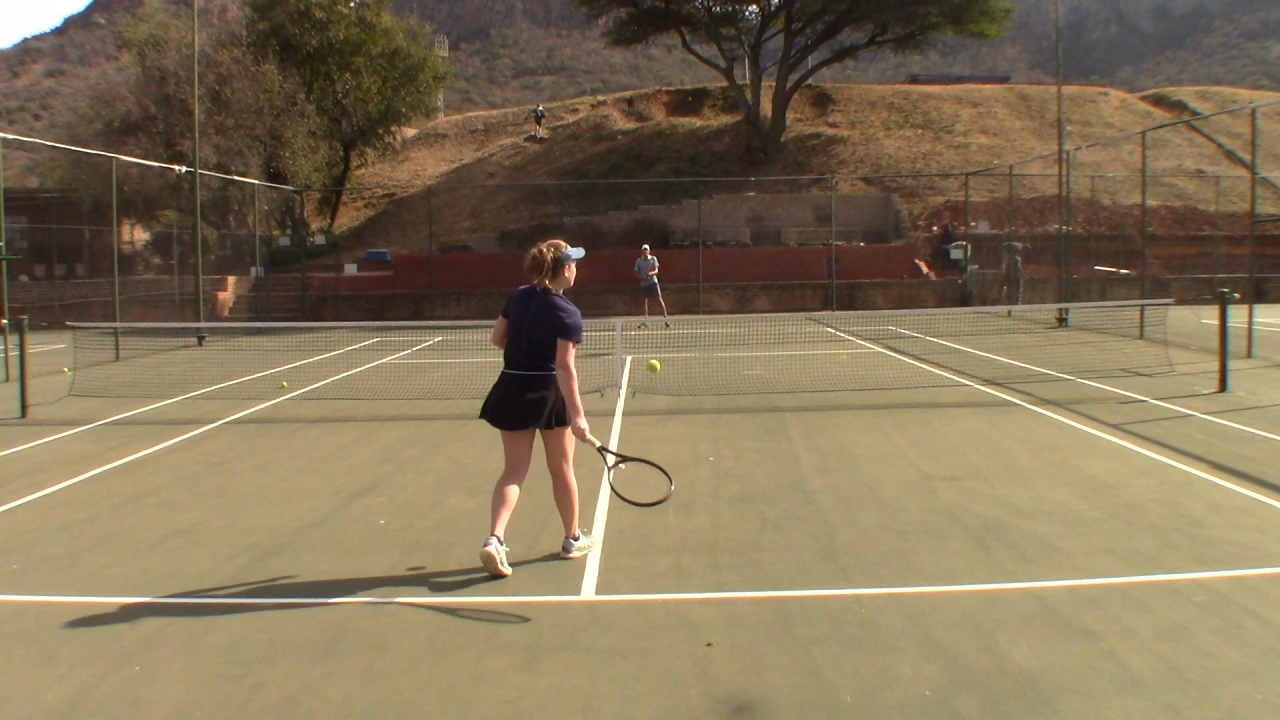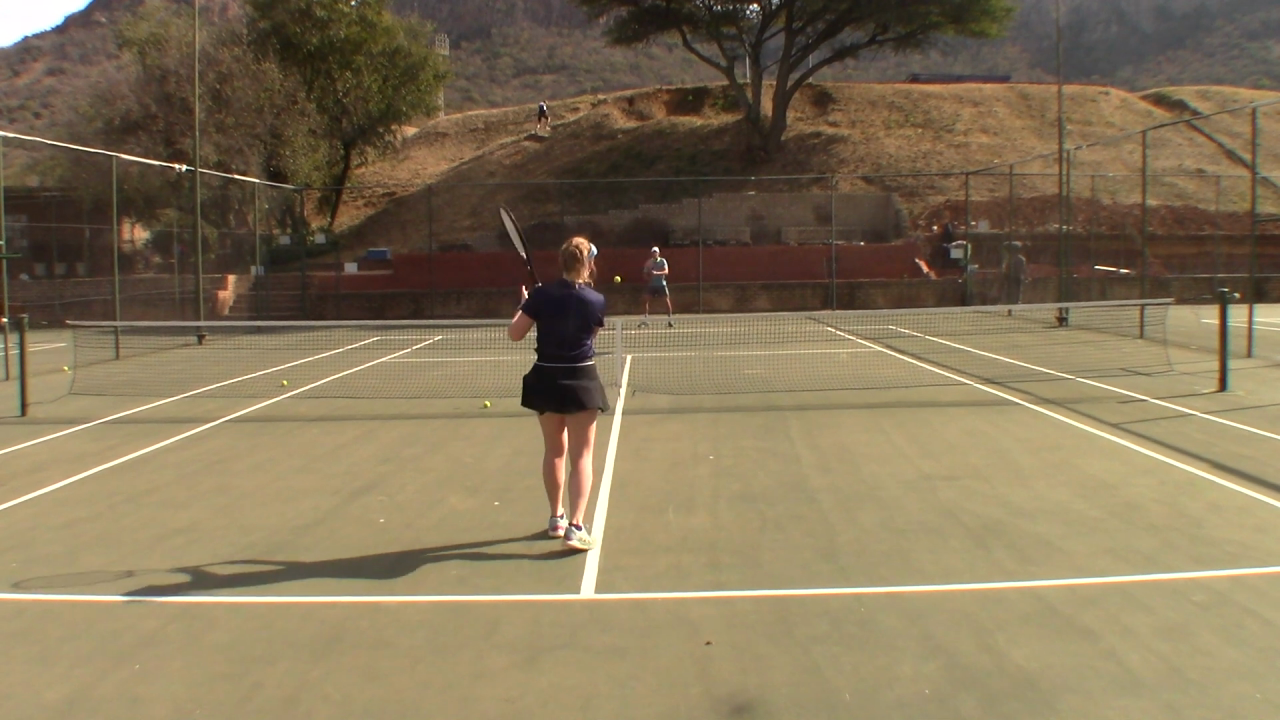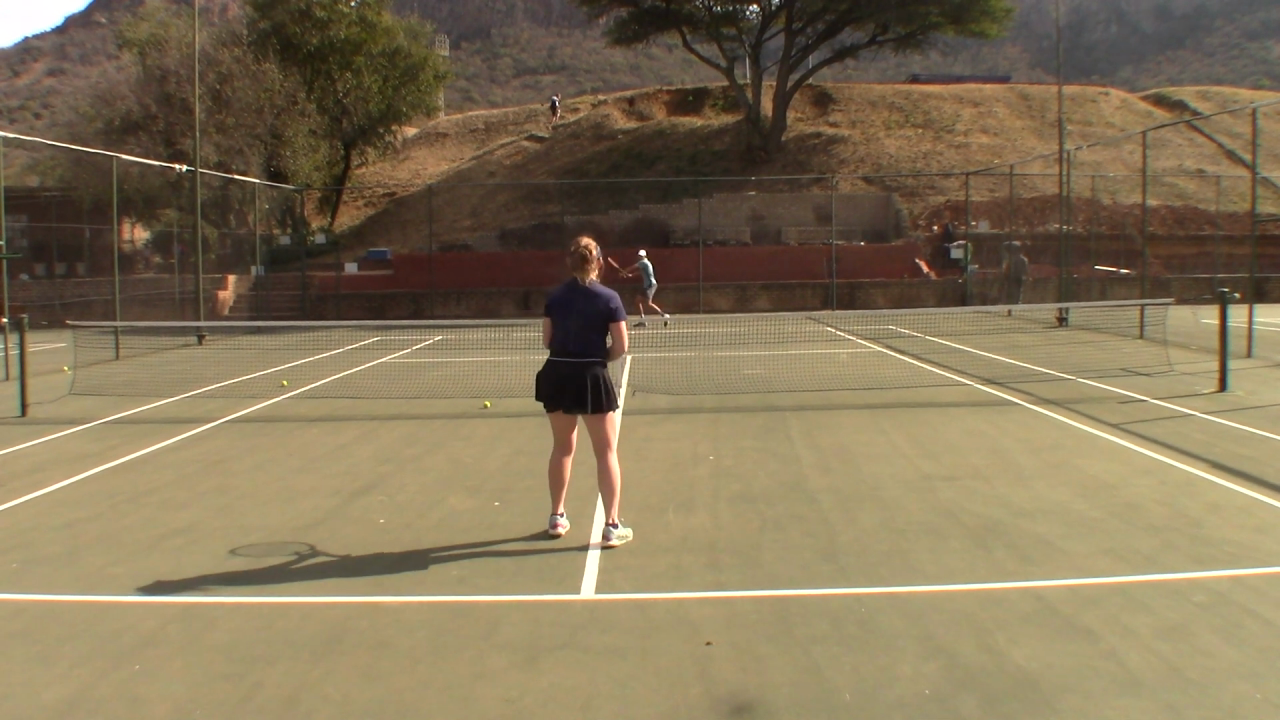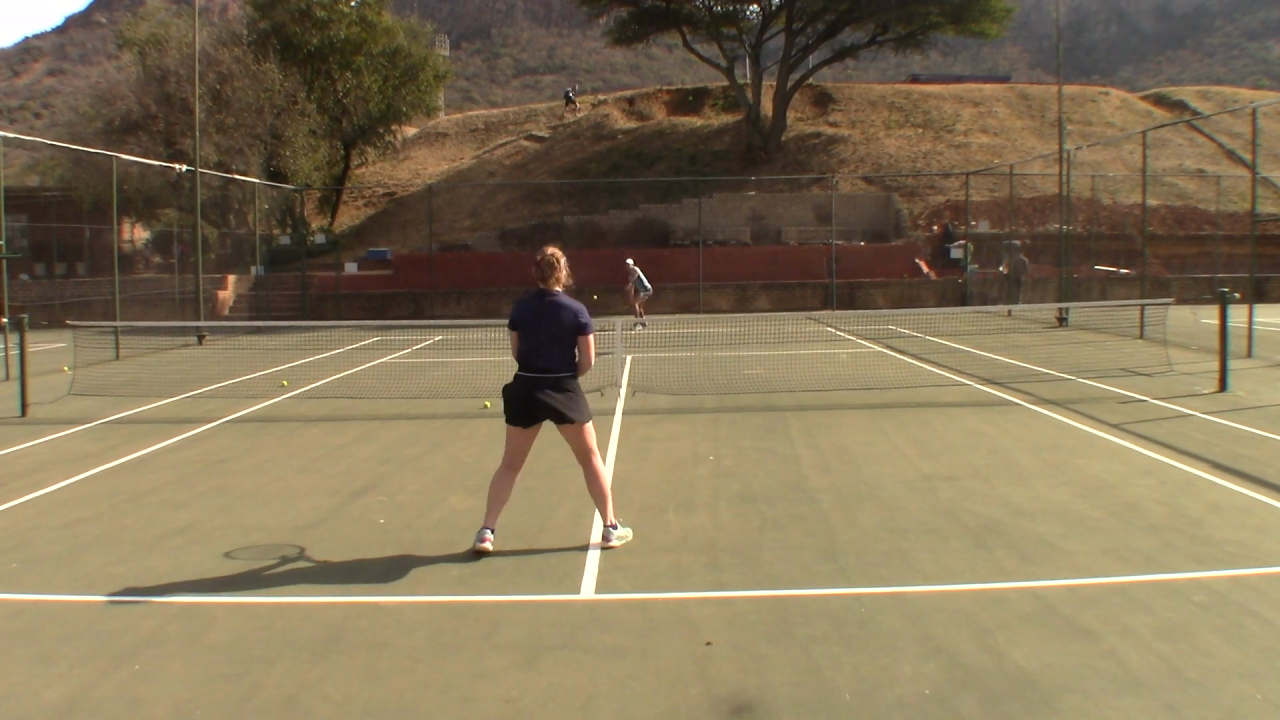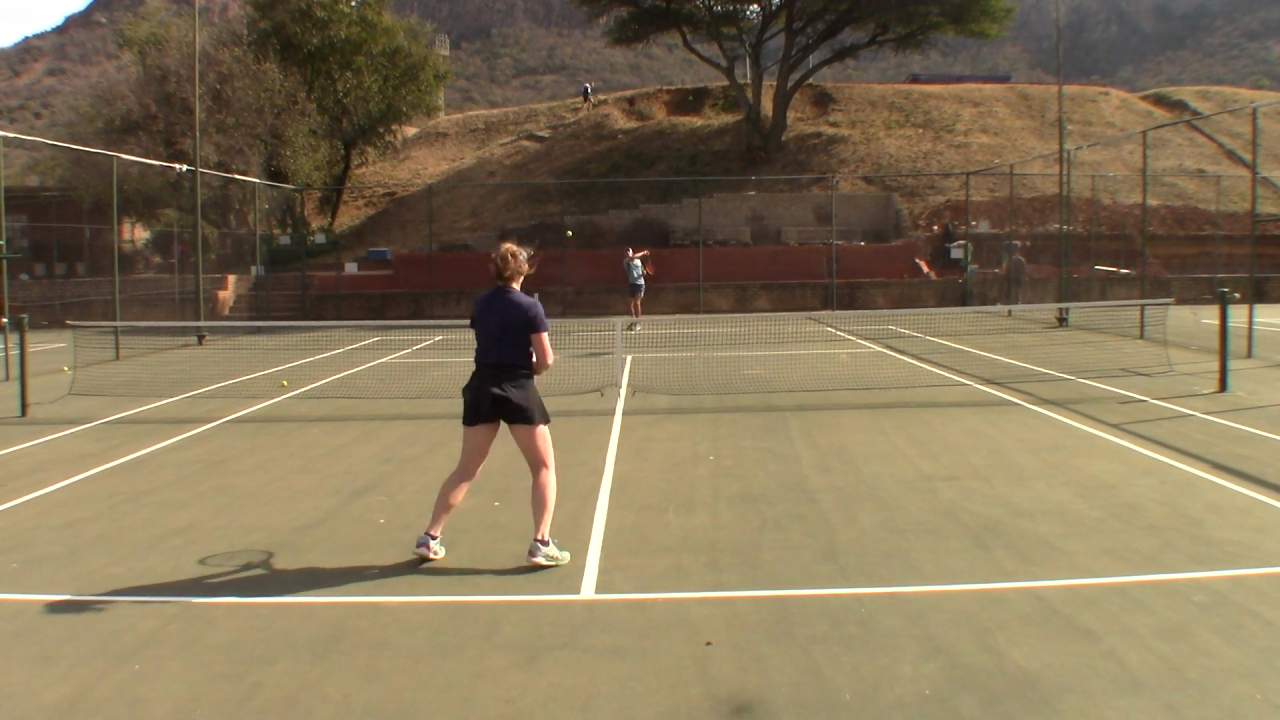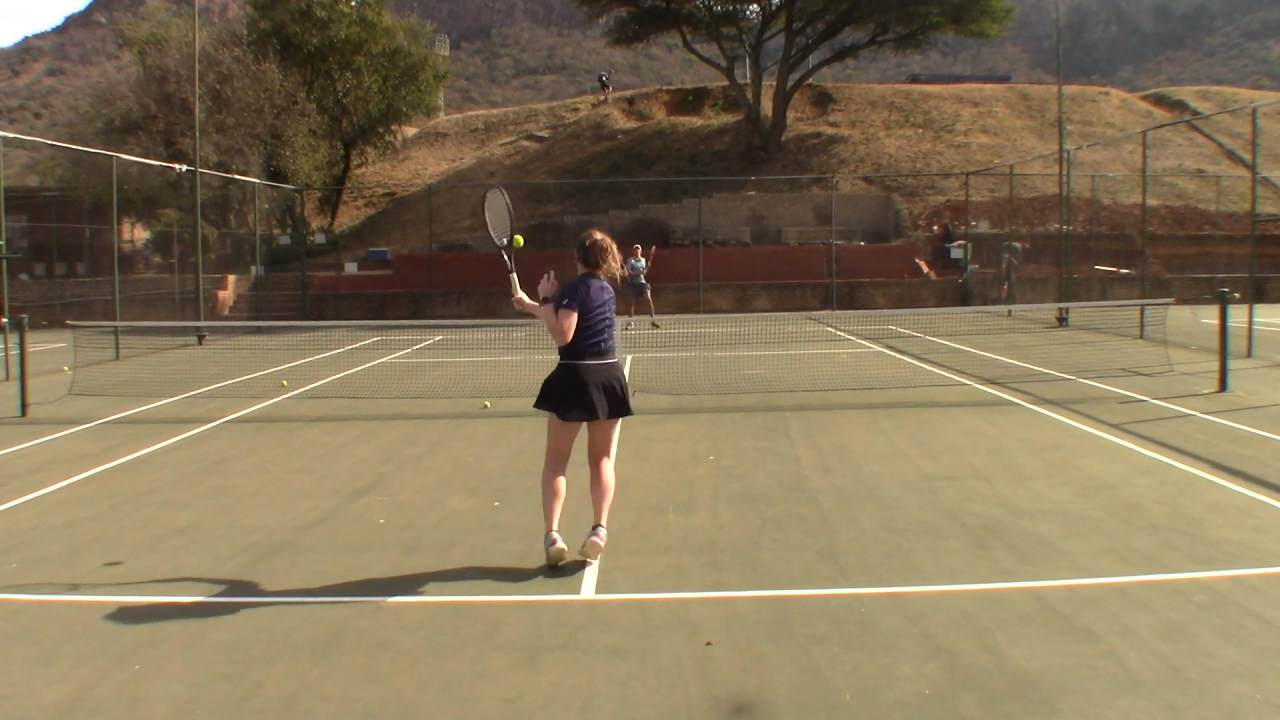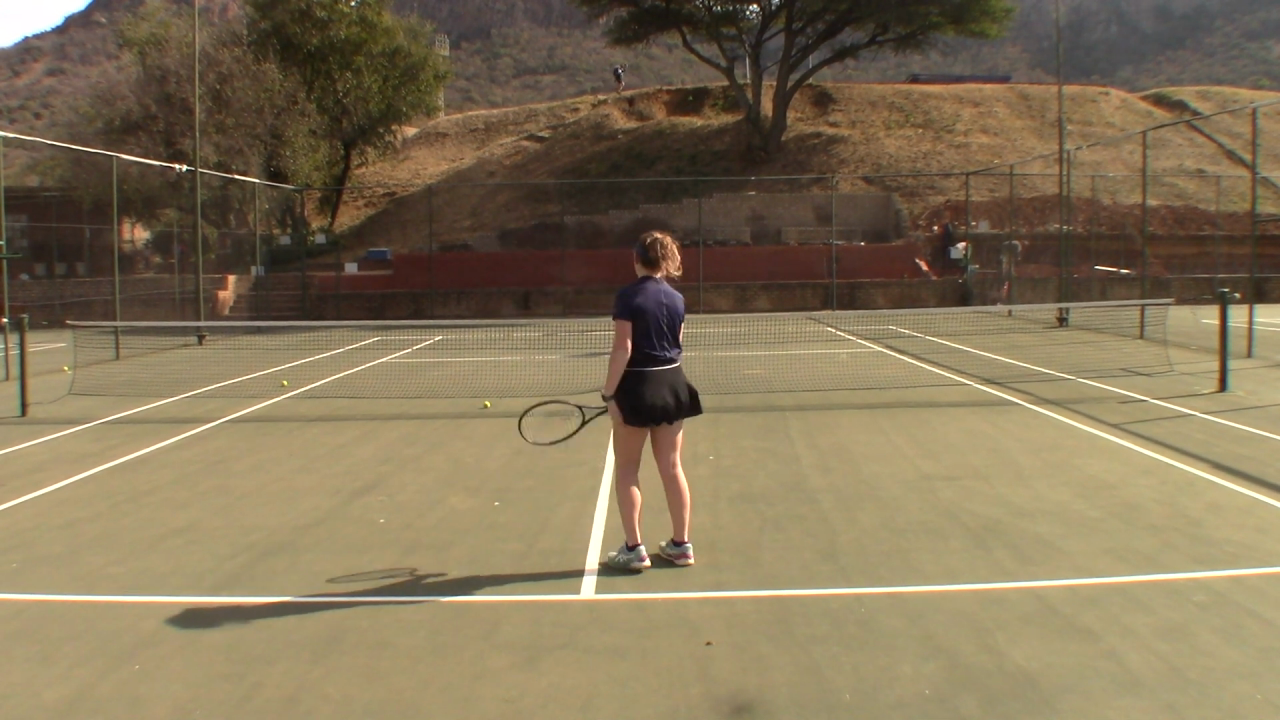
dt=0.5s
person 1, frame 1
left shoulder: (517, 297)
right shoulder: (567, 313)
left elbow: (499, 339)
right elbow: (566, 367)
right wrist: (578, 414)
left hip: (511, 389)
right hip: (547, 393)
left knee: (514, 475)
right knee: (562, 468)
left ankle: (495, 539)
right ankle: (573, 538)
person 1, frame 2
left shoulder: (541, 295)
right shoulder: (596, 300)
left elbow: (514, 334)
left wrist: (526, 306)
left hip: (546, 379)
right hip: (582, 380)
left knee: (555, 451)
right knee: (582, 455)
left ankle: (557, 519)
right ankle: (575, 527)
person 1, frame 3
left shoulder: (556, 296)
right shoulder: (609, 298)
left elbow: (547, 340)
right elbow: (620, 347)
right wrist: (600, 358)
left hip: (556, 375)
right hip: (591, 378)
left knee: (562, 448)
right knee: (606, 453)
left ankle: (556, 516)
right ankle: (612, 527)
person 1, frame 4
left shoulder: (521, 307)
right shoulder: (575, 310)
left elbow: (517, 352)
right elbow: (587, 361)
left hip: (525, 388)
right hip: (562, 390)
left knee: (510, 465)
right knee: (590, 459)
left ankle: (486, 531)
right ankle: (611, 527)
person 1, frame 5
left shoulder: (481, 304)
right shoulder: (530, 306)
right elbow: (546, 361)
left hip: (481, 389)
right hip: (518, 393)
left knee: (466, 470)
right knee: (544, 469)
left ankle: (430, 537)
right ankle: (541, 544)
person 1, frame 6
left shoulder: (572, 289)
right shoulder: (605, 288)
left elbow: (562, 335)
left wrist: (543, 304)
right wrist: (540, 304)
left hip: (575, 379)
right hip: (608, 378)
left knee: (555, 463)
right knee: (601, 460)
left ankle: (552, 535)
right ankle: (599, 529)
person 1, frame 7
left shoulder: (628, 296)
right shoulder: (676, 298)
left elbow: (622, 350)
left wrist: (609, 394)
left hip: (638, 387)
right hip: (672, 385)
left knee: (627, 471)
right knee: (671, 467)
left ankle: (634, 549)
right ankle: (681, 544)
